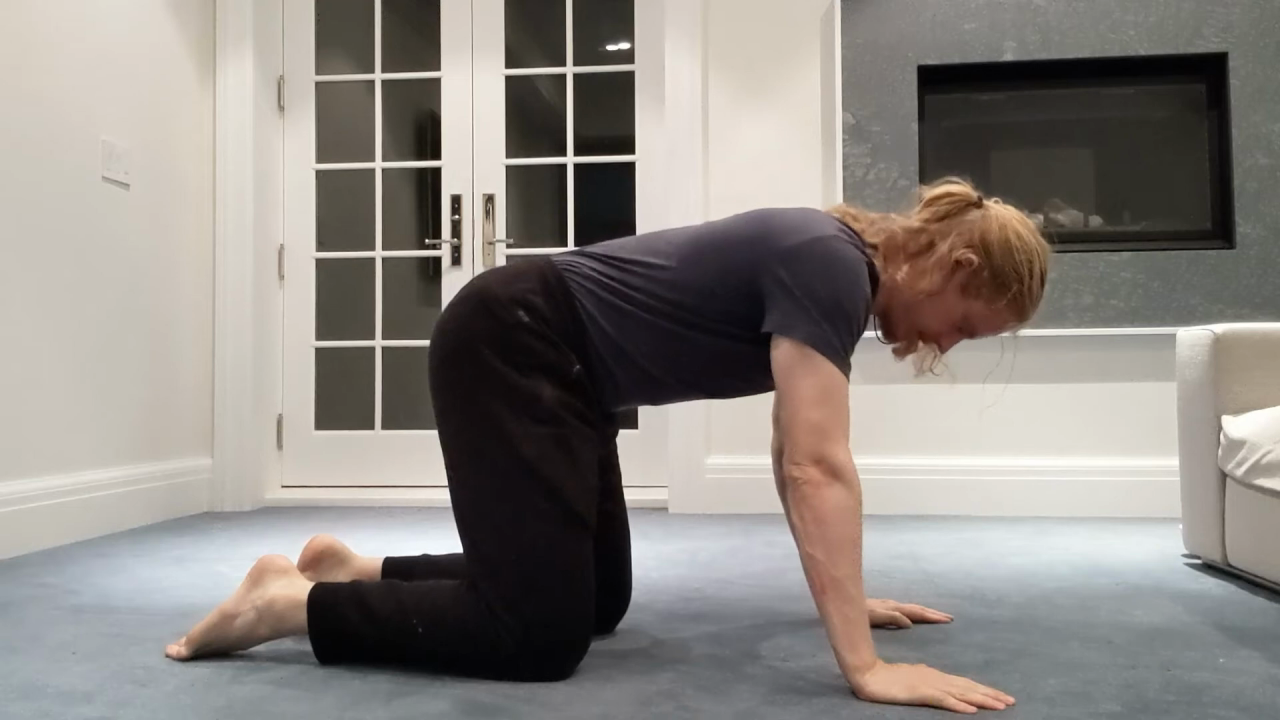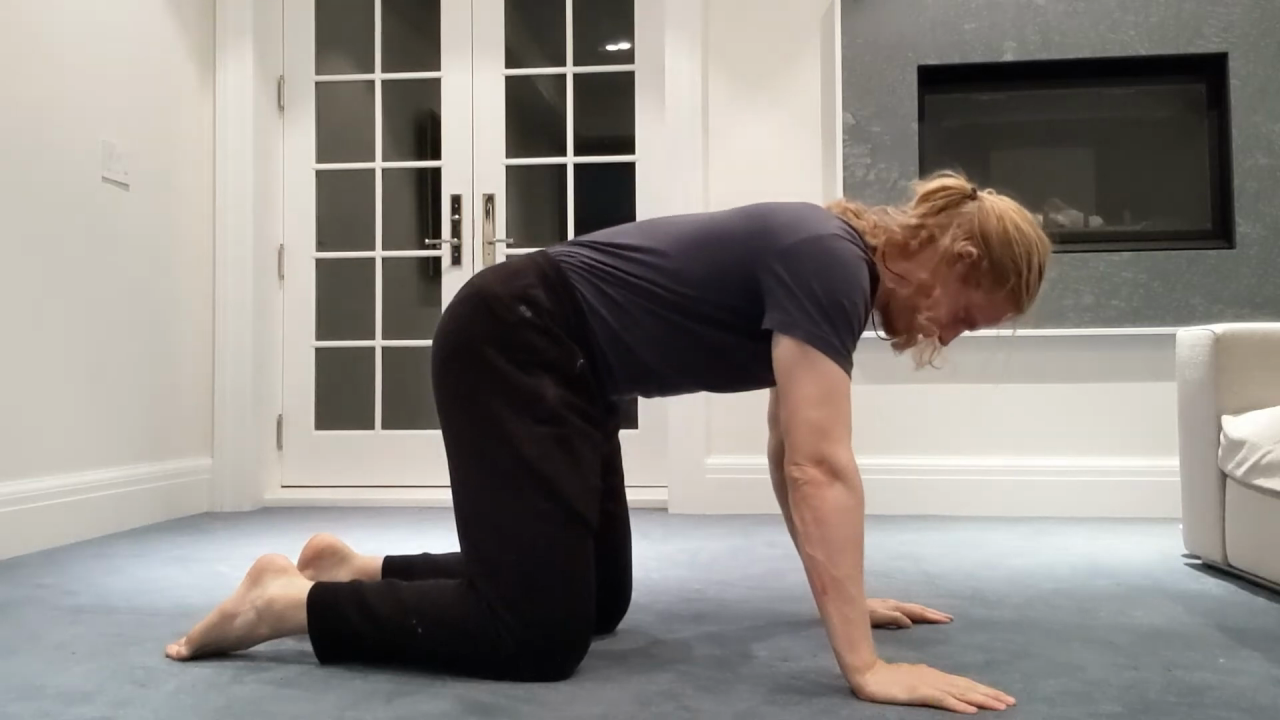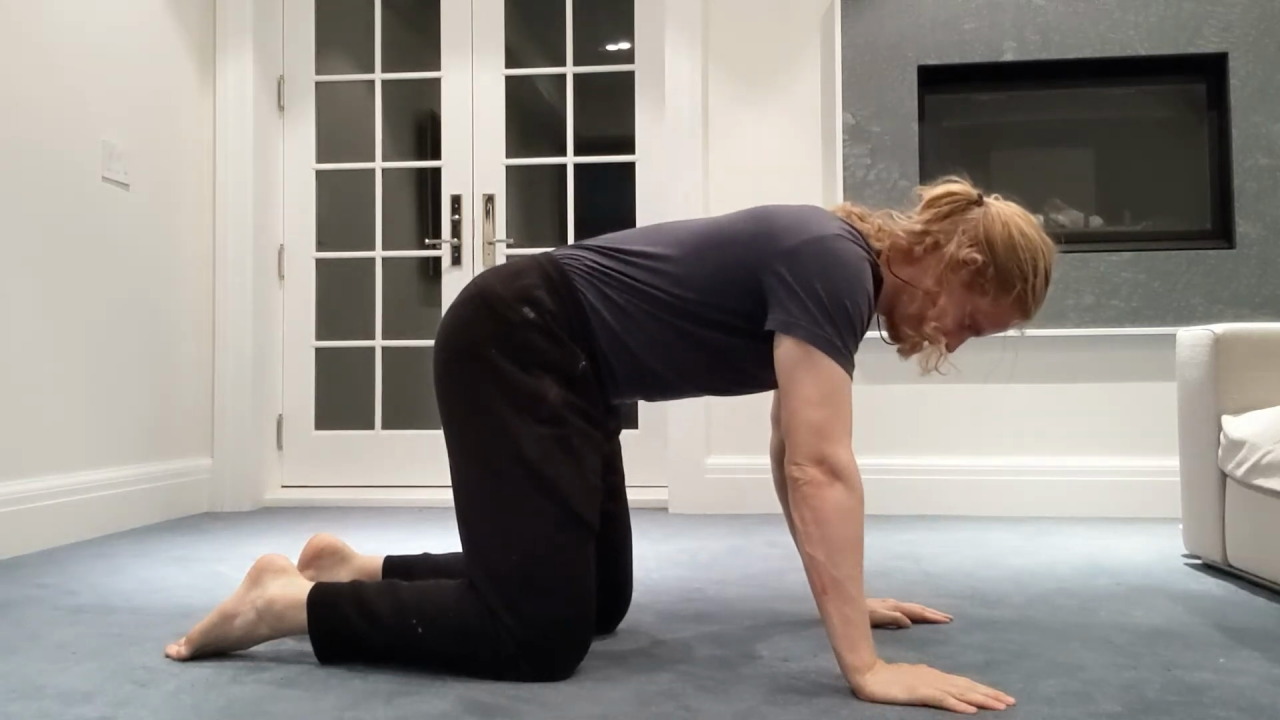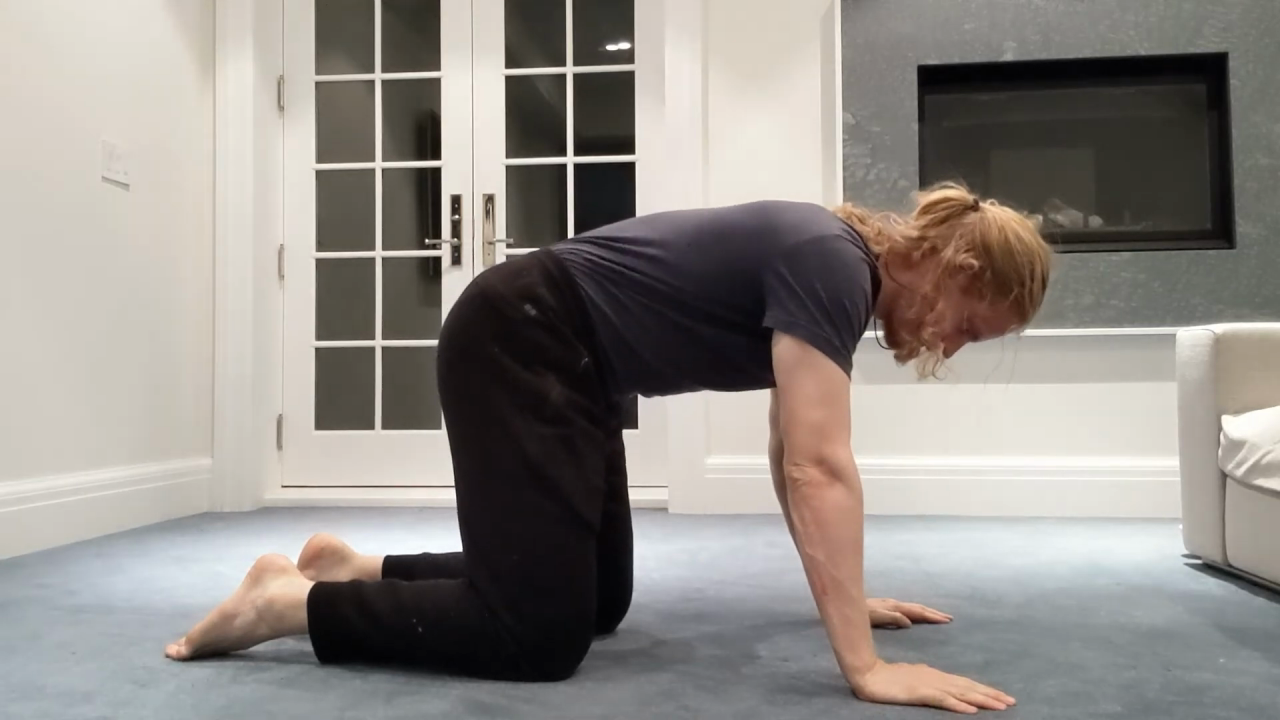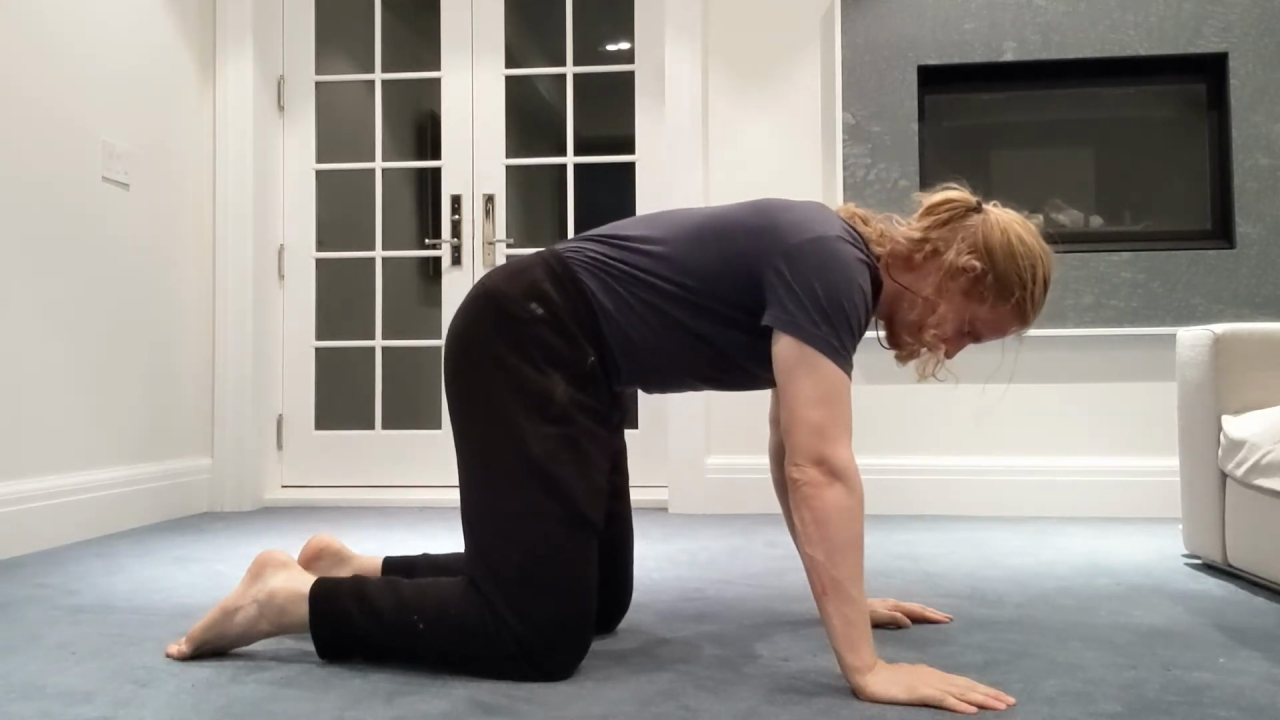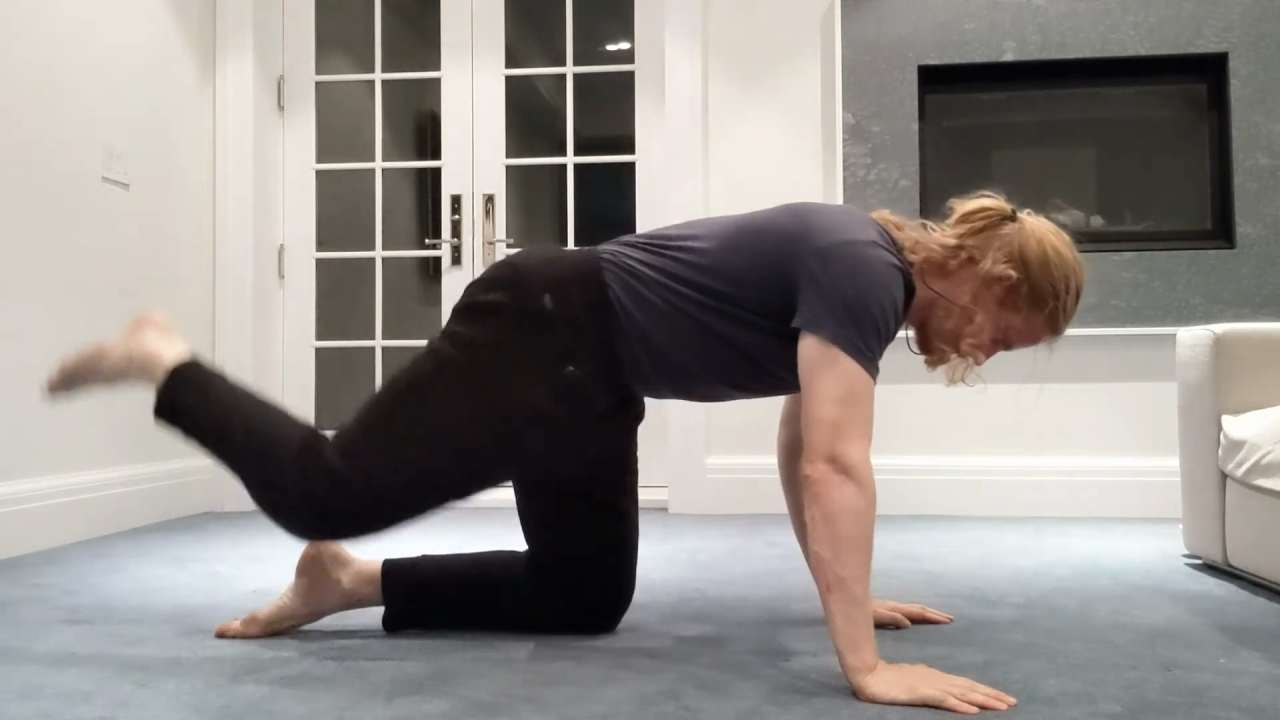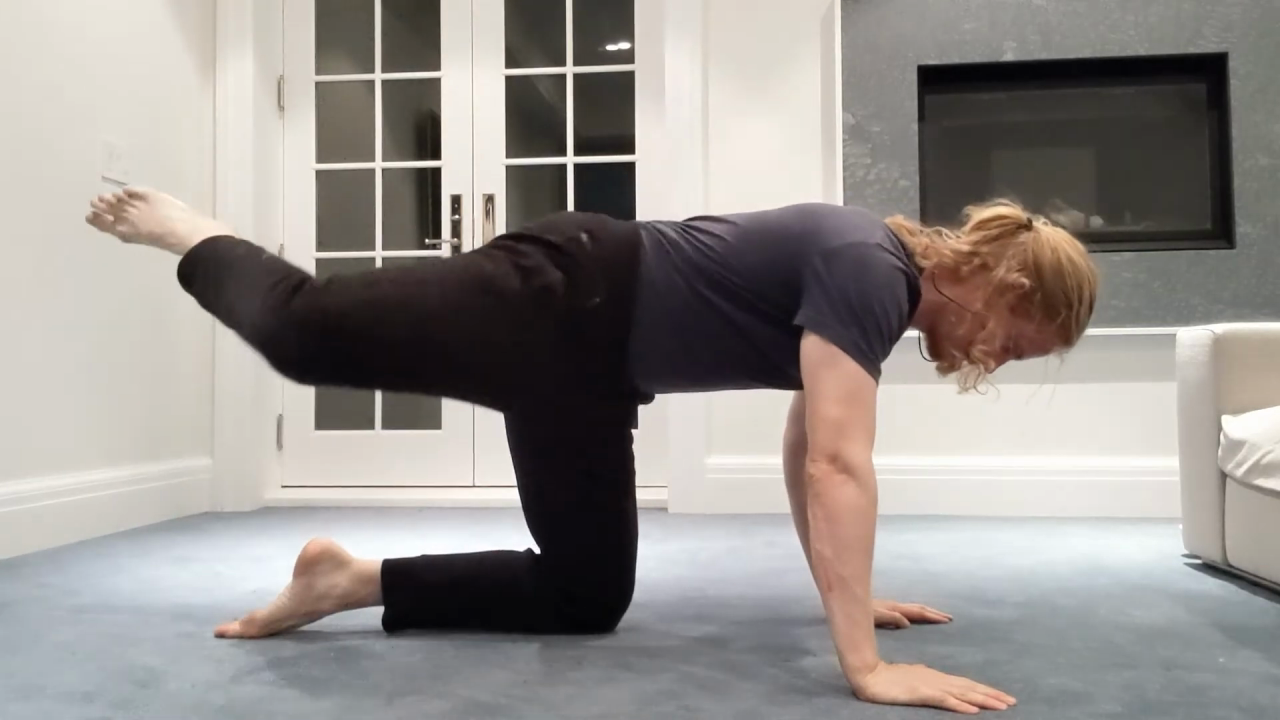
dt=0.7s
person 1, frame 1
left shoulder: (836, 273)
right shoulder: (828, 267)
left elbow: (793, 457)
right elbow: (820, 469)
left wrist: (847, 597)
left hip: (555, 370)
right hip: (507, 350)
left knee: (597, 598)
right knee: (542, 633)
left ankle: (351, 567)
right ankle: (288, 600)
person 1, frame 2
left shoulder: (832, 269)
right shoulder: (828, 264)
left elbow: (790, 455)
right elbow: (821, 470)
left wrist: (846, 597)
left hip: (558, 362)
right hip: (509, 346)
left knee: (599, 599)
right knee: (543, 632)
left ankle: (352, 568)
right ankle: (284, 601)
person 1, frame 3
left shoulder: (838, 271)
right shoulder: (832, 265)
left elbow: (791, 457)
right elbow: (820, 470)
left wrist: (847, 596)
left hip: (559, 364)
right hip: (512, 346)
left knee: (598, 598)
right knee: (541, 632)
left ankle: (355, 566)
right ankle: (289, 598)
person 1, frame 4
left shoulder: (836, 272)
right shoulder: (830, 265)
left elbow: (792, 455)
right elbow: (820, 469)
left wrist: (848, 598)
left hip: (564, 360)
right hip: (515, 344)
left knee: (598, 598)
right knee: (543, 632)
left ankle: (352, 567)
right ankle: (287, 598)
person 1, frame 5
left shoulder: (839, 273)
right shoulder: (828, 265)
left elbow: (791, 457)
right elbow: (820, 470)
left wrist: (845, 595)
left hip: (572, 362)
right hip: (524, 343)
left knee: (597, 600)
right knee: (542, 632)
left ankle: (354, 569)
right ankle: (293, 595)
person 1, frame 6
left shoulder: (861, 275)
right shoulder: (861, 271)
left elbow: (799, 451)
right elbow: (835, 468)
left wrist: (845, 595)
left hip: (585, 382)
right hip: (542, 338)
left knee: (586, 599)
right knee: (321, 488)
left ankle: (351, 580)
right ankle: (159, 361)
person 1, frame 7
left shoulder: (875, 285)
right shoulder: (868, 271)
left elbow: (806, 452)
right elbow: (839, 467)
left wrist: (847, 593)
left hip: (585, 366)
right hip: (560, 301)
left knee: (588, 597)
right knee: (312, 330)
left ankle: (353, 580)
right ankle: (193, 235)
